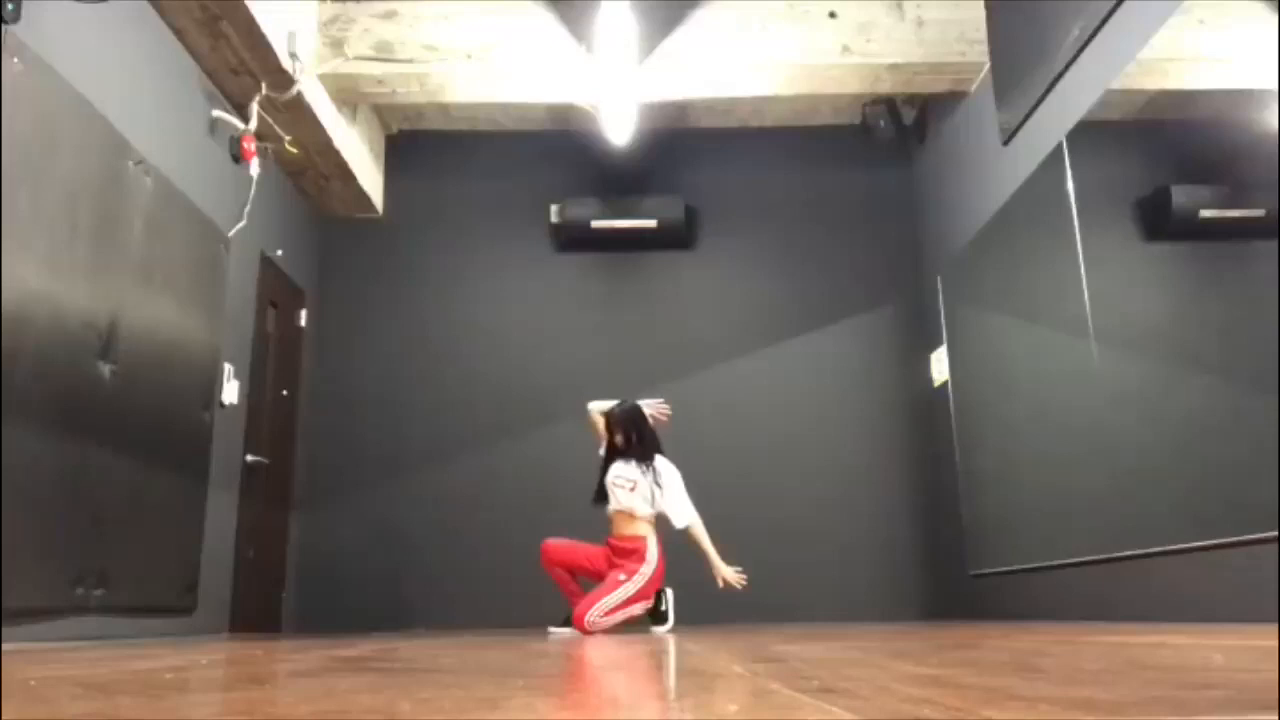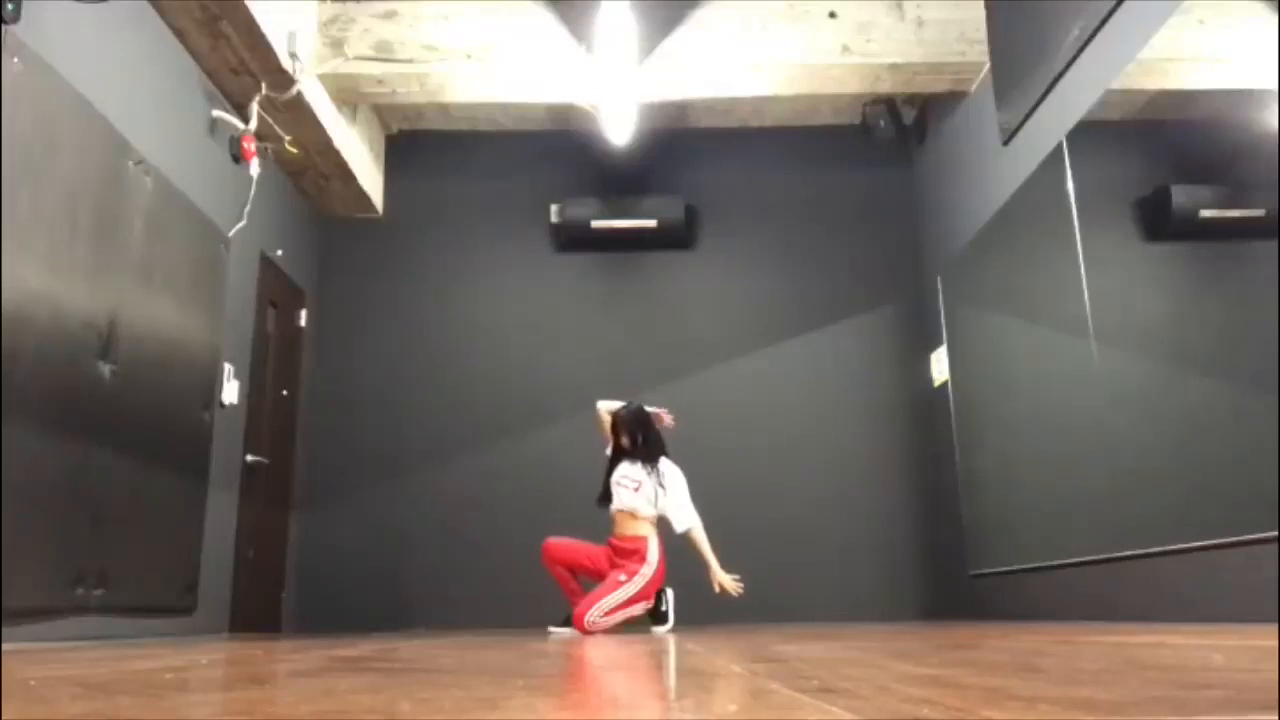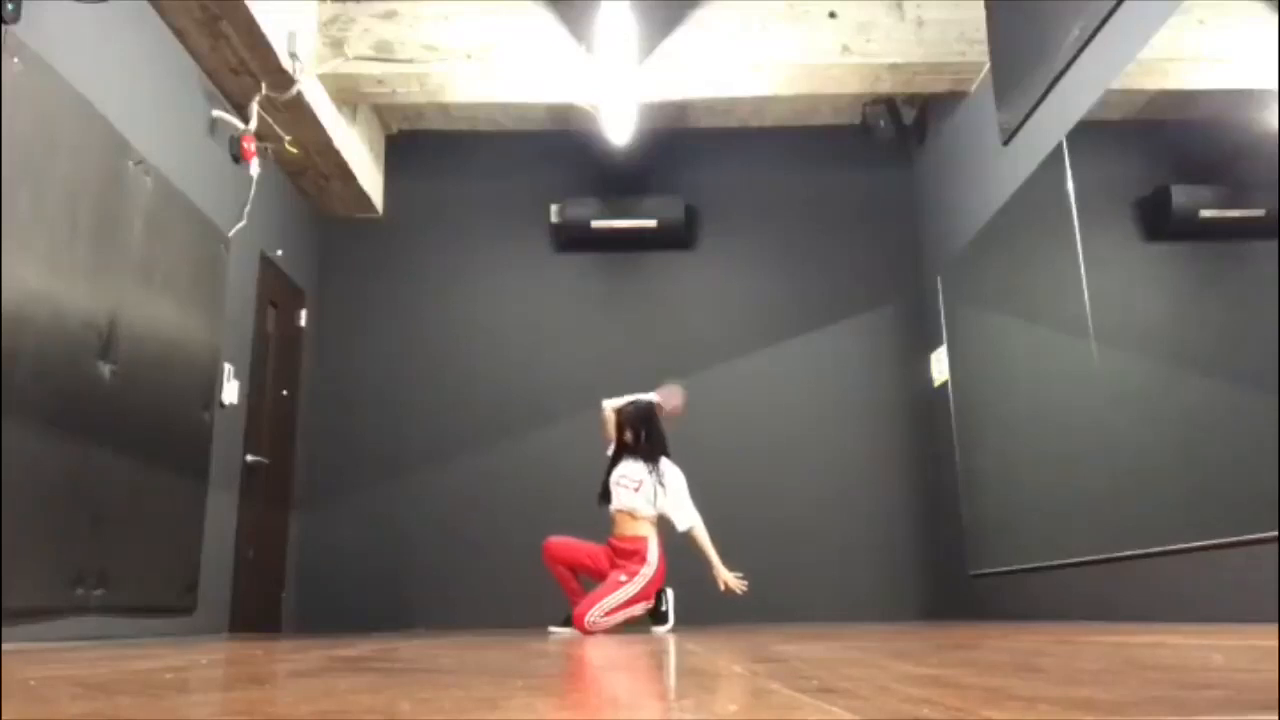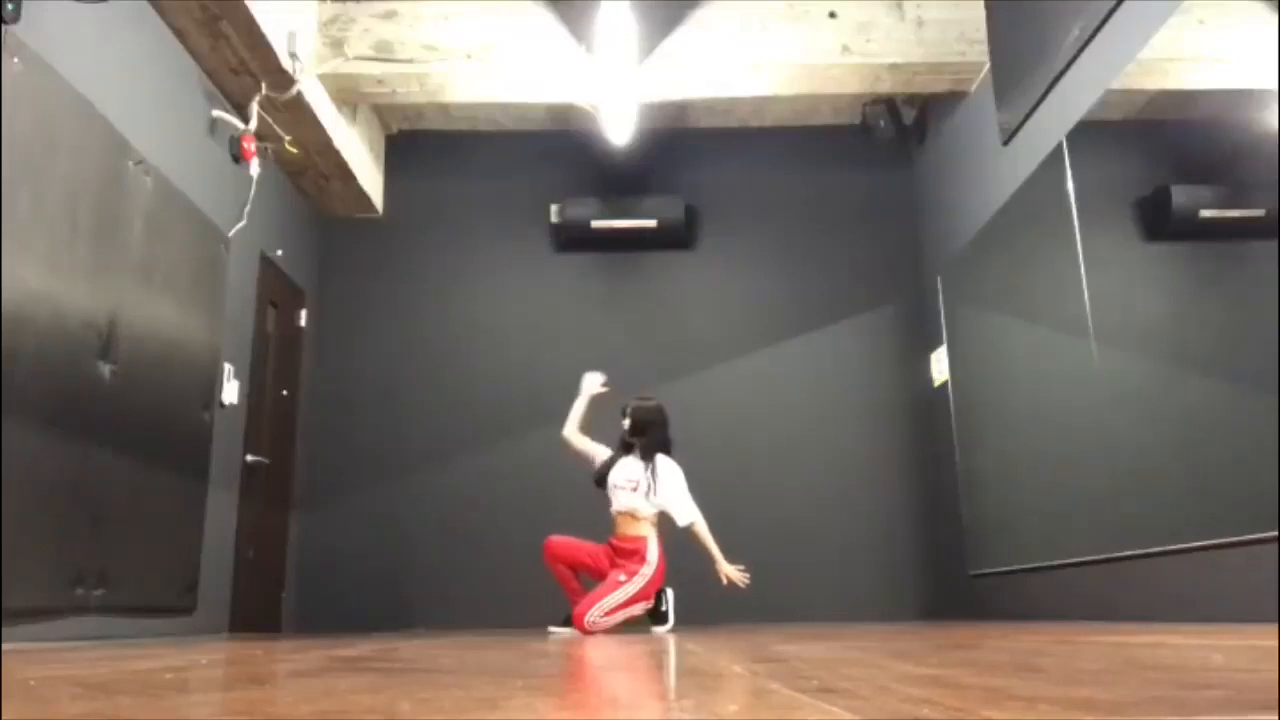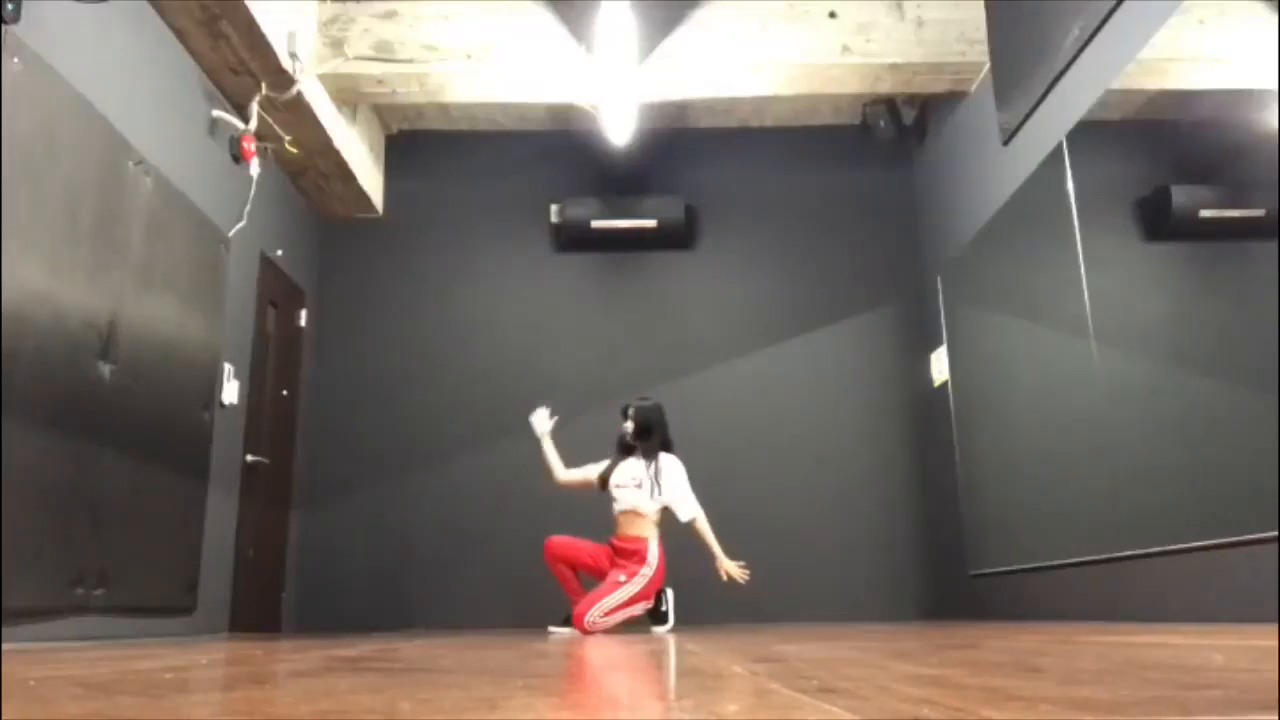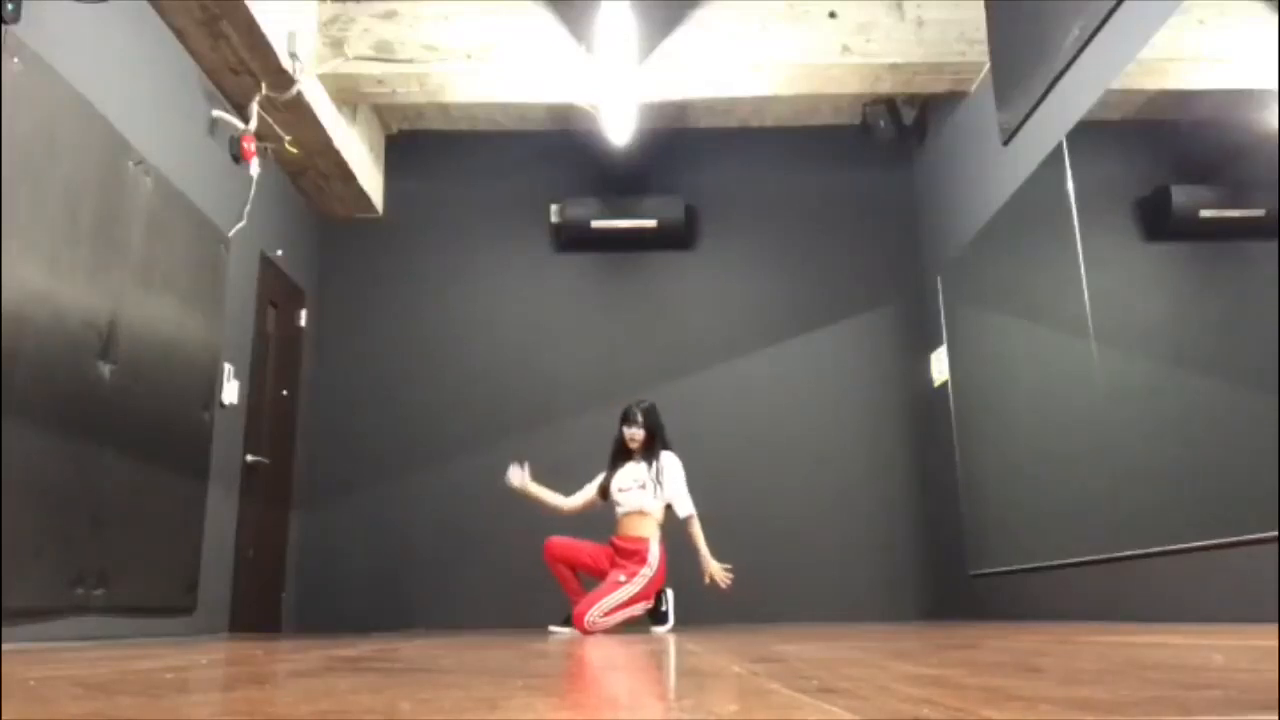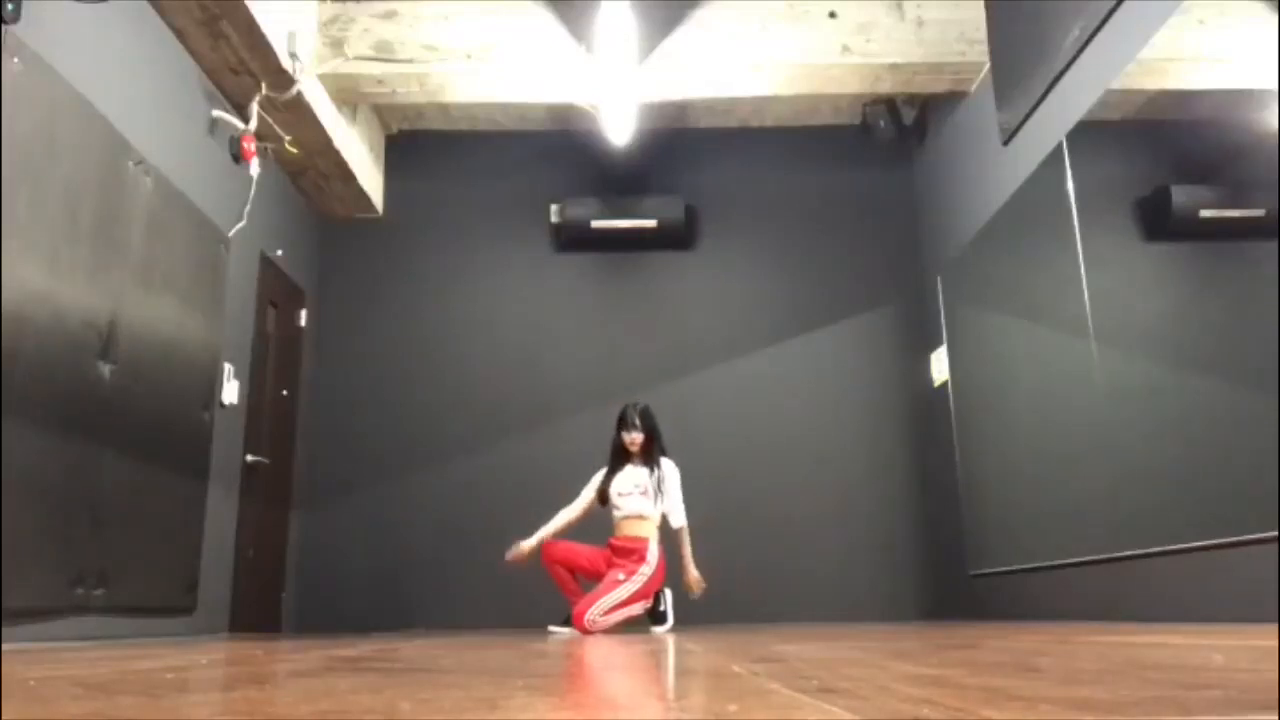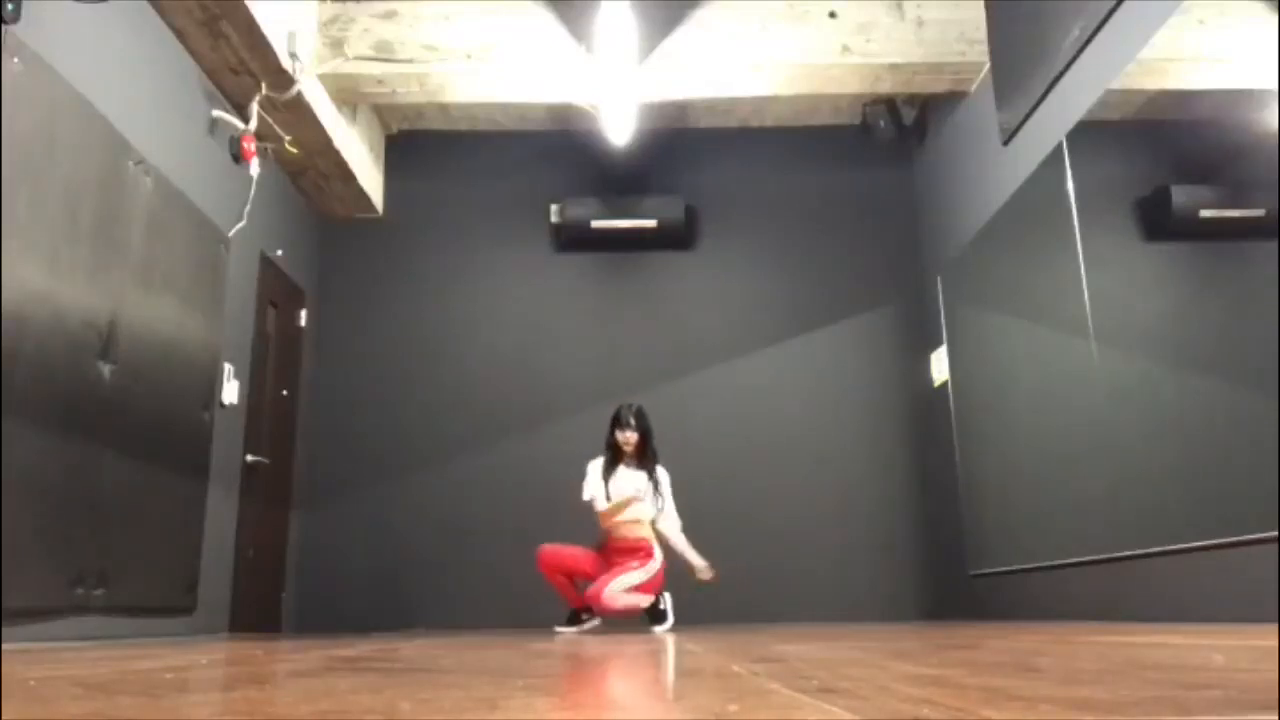
dt=0.3s
person 1, frame 1
left shoulder: (660, 468)
right shoulder: (616, 458)
left elbow: (689, 517)
right elbow: (593, 409)
left wrist: (717, 563)
right wrist: (638, 409)
left hip: (643, 559)
right hip: (613, 553)
left knee: (585, 621)
right knee: (551, 550)
left ankle: (651, 602)
right ankle: (581, 607)
person 1, frame 2
left shoulder: (665, 471)
right shoulder: (621, 459)
left elbow: (690, 520)
right elbow: (602, 408)
left wrist: (714, 568)
right wrist: (642, 412)
left hip: (645, 560)
right hip: (614, 553)
left knee: (587, 621)
right knee: (552, 548)
left ankle: (652, 602)
right ankle: (580, 608)
person 1, frame 3
left shoulder: (665, 470)
right shoulder: (623, 457)
left elbow: (691, 520)
right elbow: (608, 406)
left wrist: (718, 567)
right wrist: (650, 400)
left hip: (644, 562)
right hip: (614, 554)
left knee: (587, 622)
right knee: (553, 549)
left ankle: (653, 602)
right ankle: (582, 609)
person 1, frame 4
left shoulder: (664, 467)
right shoulder: (617, 459)
left elbow: (691, 515)
right elbow: (570, 434)
left wrist: (719, 560)
right wrist: (586, 393)
left hip: (644, 560)
right hip: (615, 553)
left knee: (586, 621)
right knee: (554, 547)
left ankle: (652, 602)
right ankle: (581, 606)
person 1, frame 5
left shoulder: (666, 463)
right shoulder: (618, 464)
left elbow: (693, 512)
right elbow: (563, 476)
left wrist: (720, 557)
right wrist: (544, 437)
left hip: (646, 560)
right hip: (615, 553)
left knee: (586, 622)
left ankle: (652, 603)
right ankle: (581, 610)
person 1, frame 6
left shoulder: (666, 461)
right shoulder: (616, 470)
left elbow: (687, 511)
right elbow: (570, 505)
left wrist: (706, 558)
right wrist: (528, 486)
left hip: (646, 559)
right hip: (616, 553)
left knee: (586, 621)
right knee: (554, 548)
left ankle: (653, 602)
right ankle: (581, 607)
person 1, frame 7
left shoulder: (664, 468)
right shoulder: (610, 473)
left elbow: (678, 520)
right elbow: (574, 511)
left wrist: (688, 567)
right wrist: (533, 540)
left hip: (645, 558)
right hip: (613, 554)
left knee: (586, 621)
right knee: (548, 551)
left ankle: (653, 601)
person 1, frame 8
left shoulder: (656, 473)
right shoulder: (599, 467)
left elbow: (666, 523)
right elbow: (602, 516)
left wrist: (694, 559)
right wrist: (627, 499)
left hip: (645, 558)
right hip: (609, 556)
left knee: (602, 596)
right knee: (547, 556)
left ankle: (652, 601)
right ankle: (584, 610)
